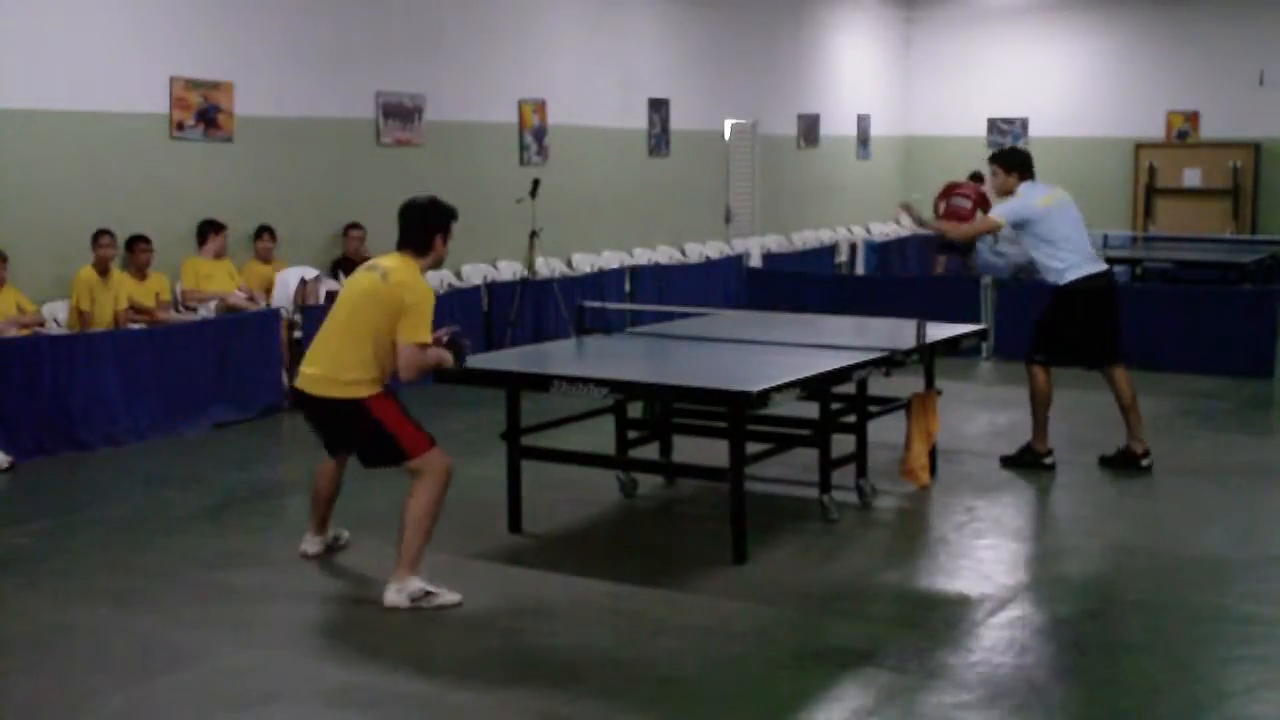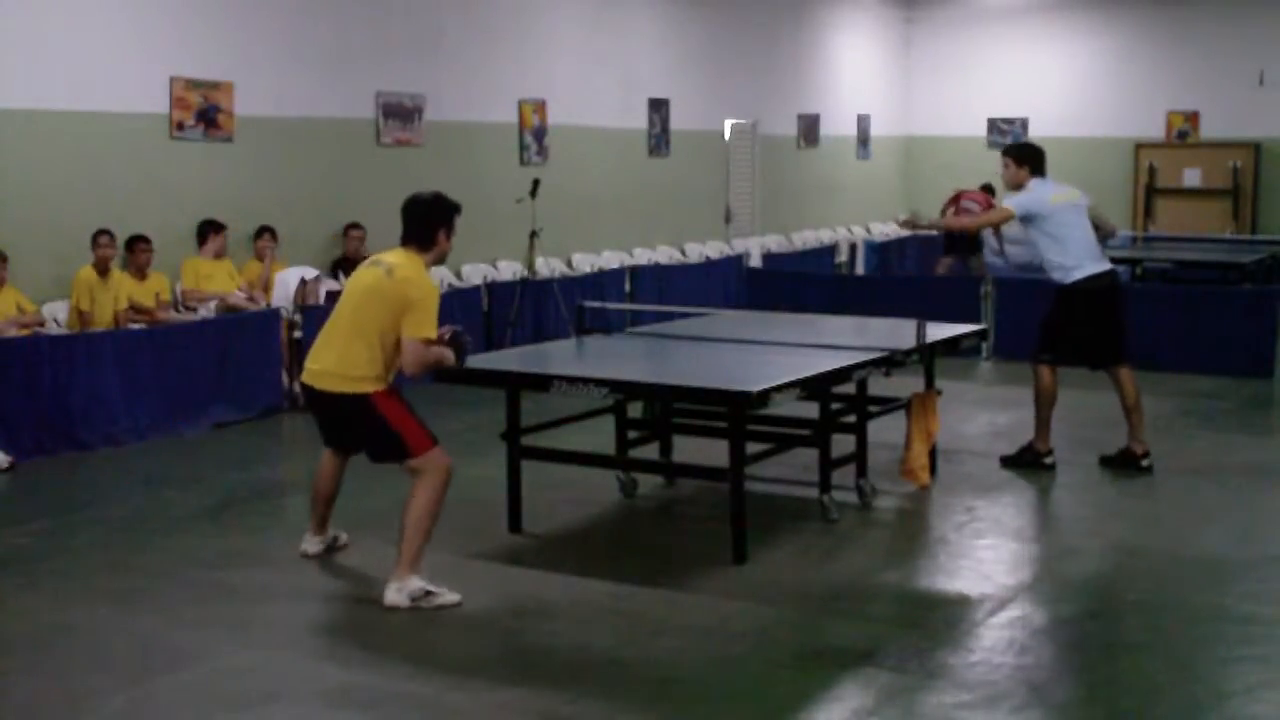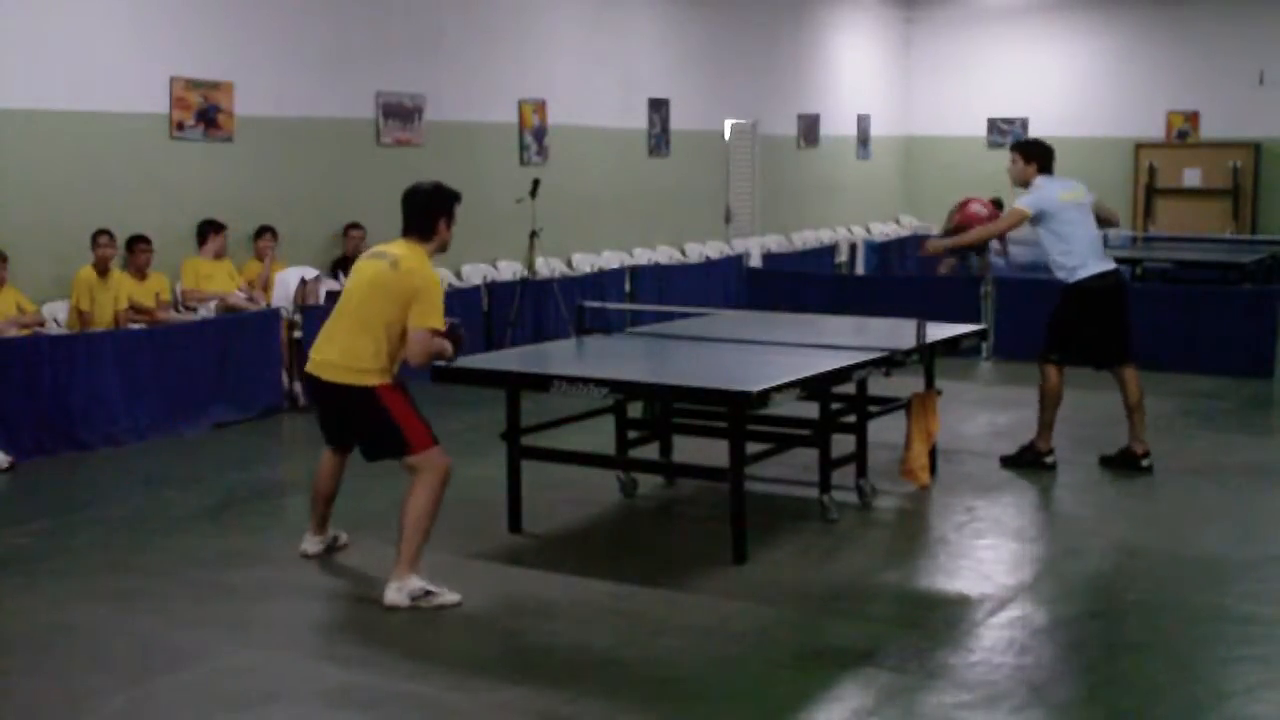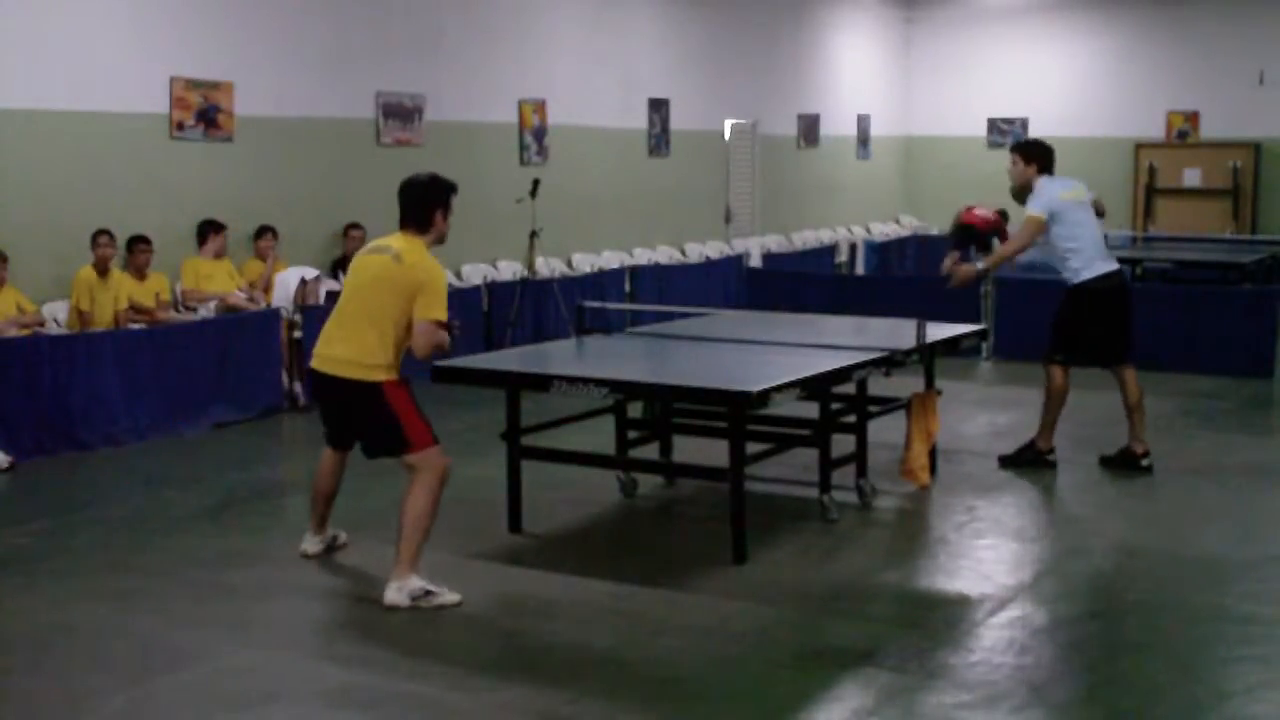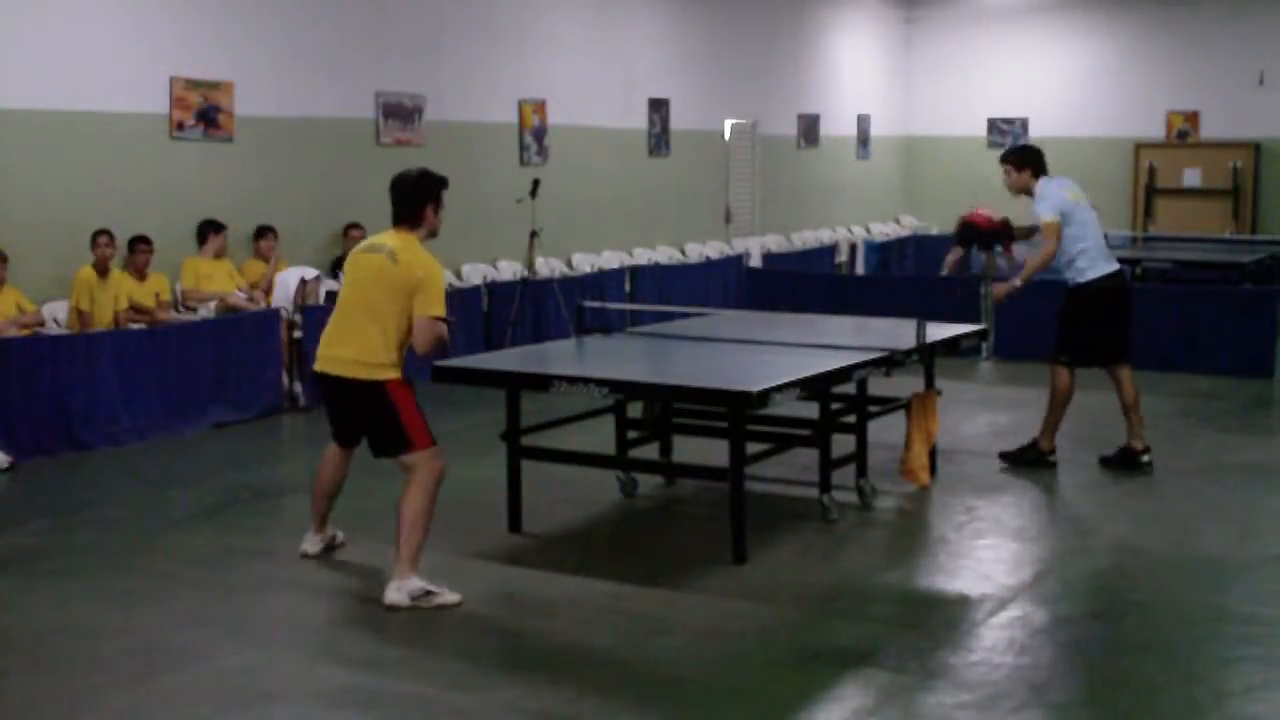
dt=0.1s
person 1, frame 1
left shoulder: (373, 268)
right shoulder: (416, 289)
right elbow: (407, 369)
left wrist: (422, 341)
right wrist: (438, 356)
left hip: (310, 384)
right hip: (349, 392)
left knee: (339, 449)
right knee: (435, 468)
left ankle: (317, 536)
right ankle: (403, 582)
person 1, frame 2
left shoulder: (376, 263)
right shoulder: (420, 285)
right elbow: (412, 364)
left wrist: (426, 340)
right wrist: (442, 354)
left hip: (316, 378)
right hip: (356, 388)
left knee: (338, 449)
right knee: (435, 467)
left ankle: (317, 535)
right ankle: (403, 582)
person 1, frame 3
left shoulder: (374, 255)
right shoulder: (425, 277)
right elbow: (417, 355)
left wrist: (427, 333)
right wrist: (442, 345)
left hip: (320, 371)
right hip: (361, 381)
left knee: (337, 447)
right knee: (433, 466)
left ankle: (317, 535)
right ankle: (403, 581)
person 1, frame 4
left shoulder: (370, 250)
right shoulder: (428, 270)
right elbow: (422, 346)
left wrist: (426, 328)
right wrist: (443, 338)
left hip: (325, 367)
right hip: (370, 377)
left knee: (336, 448)
right knee: (431, 467)
left ankle: (317, 535)
right ankle: (403, 581)
person 1, frame 5
left shoulder: (362, 249)
right shoulder: (425, 267)
right elbow: (423, 342)
left wrist: (422, 324)
right wrist: (442, 330)
left hip: (329, 367)
right hip: (374, 376)
left knee: (341, 445)
right knee: (426, 467)
left ankle: (317, 534)
right ankle: (403, 580)
person 2, frame 1
left shoulder: (1019, 205)
right shoulder: (1056, 194)
left elbow: (964, 232)
left wrist: (923, 221)
right wrist: (1035, 264)
left hip: (1074, 290)
right hip: (1101, 281)
left knee: (1038, 362)
right knee: (1112, 365)
left ankle: (1040, 448)
right ankle: (1137, 448)
person 2, frame 2
left shoulder: (1029, 198)
right shoulder: (1069, 191)
left elbow: (978, 222)
right elbow: (1108, 229)
left wrist: (931, 224)
left hip: (1078, 289)
right hip: (1105, 281)
left knee: (1045, 363)
right knee: (1117, 364)
left ankle: (1041, 448)
right ankle: (1138, 449)
person 2, frame 3
left shoulder: (1039, 196)
right shoulder: (1074, 187)
left elbow: (996, 228)
right elbow: (1112, 219)
left wrist: (947, 243)
left hip: (1084, 288)
right hip: (1110, 280)
left knee: (1052, 362)
right knee: (1122, 364)
left ankle: (1042, 447)
right ankle: (1138, 448)
person 2, frame 4
left shoulder: (1042, 196)
right shoulder: (1071, 185)
left elbow: (1021, 241)
right elbow: (1100, 210)
left wrist: (979, 267)
left hip: (1088, 288)
right hip: (1112, 280)
left knee: (1057, 363)
right knee: (1121, 365)
left ankle: (1042, 447)
right ankle: (1137, 449)
person 2, frame 5
left shoulder: (1047, 198)
right shoulder: (1062, 187)
left elbow: (1048, 251)
left wrist: (1014, 283)
right wrist: (1022, 231)
left hip: (1091, 287)
right hip: (1113, 281)
left knee: (1063, 364)
right knee: (1117, 364)
left ankle: (1044, 447)
right ankle: (1137, 445)
